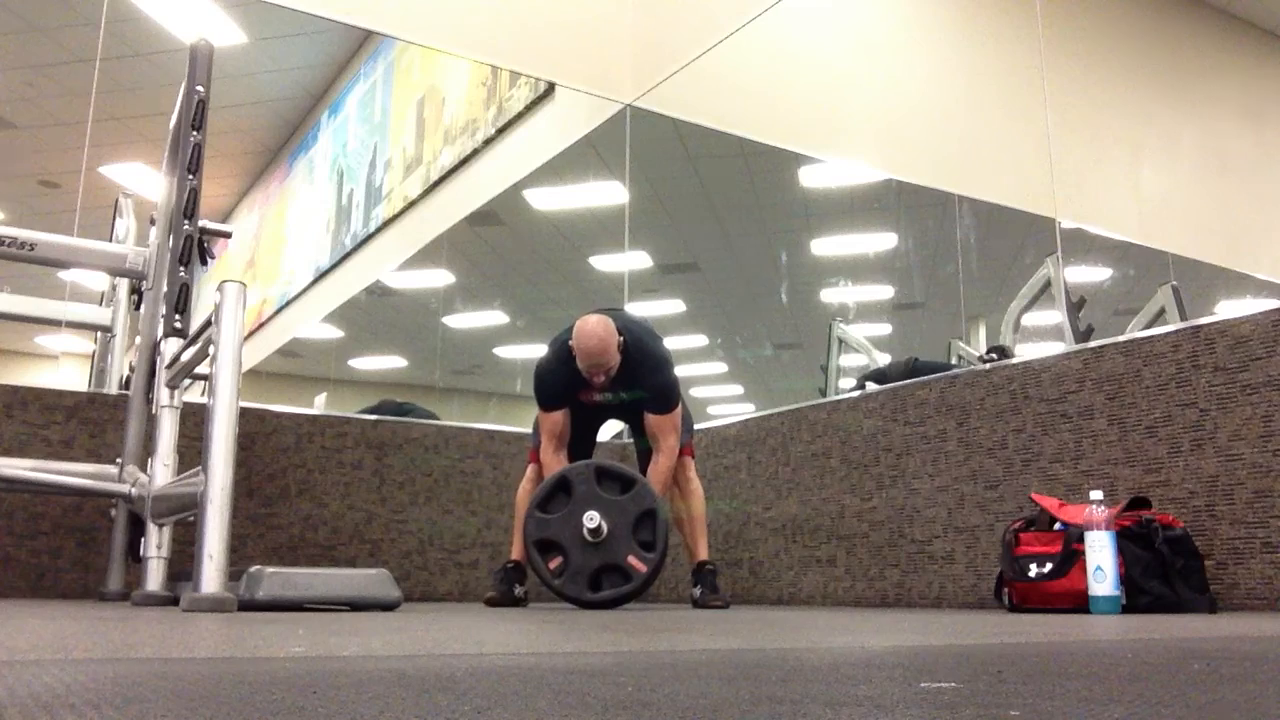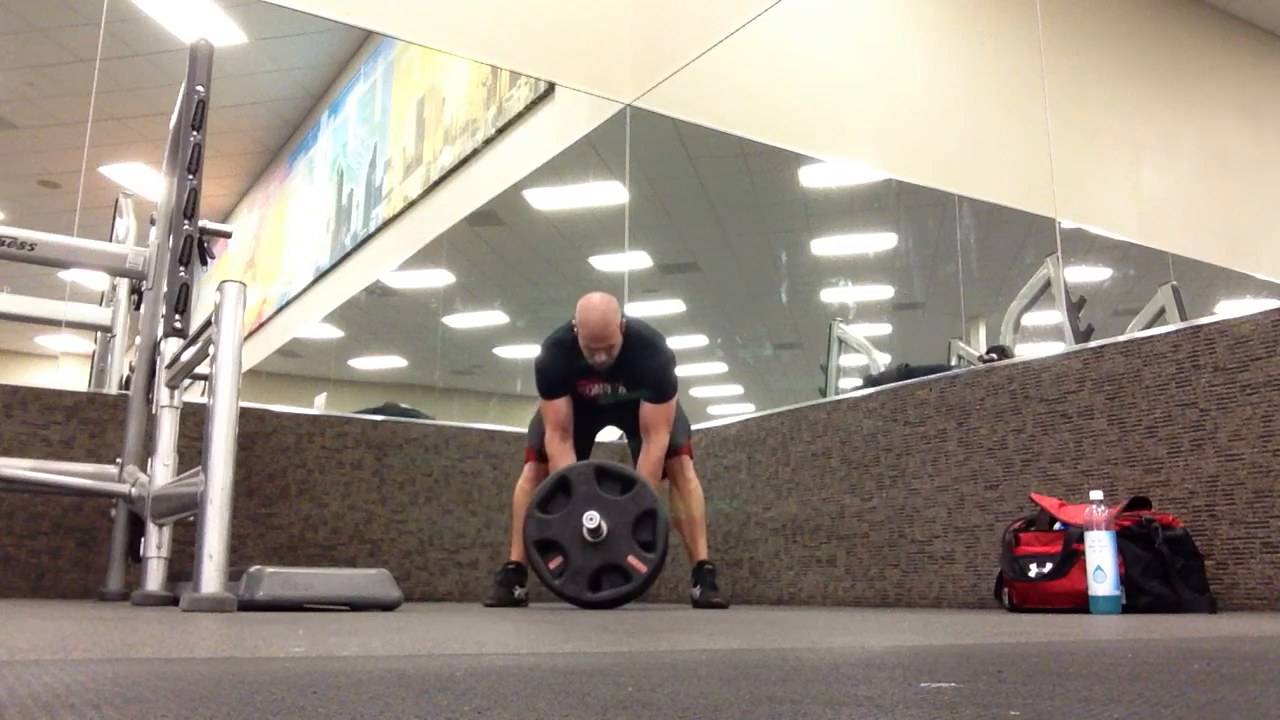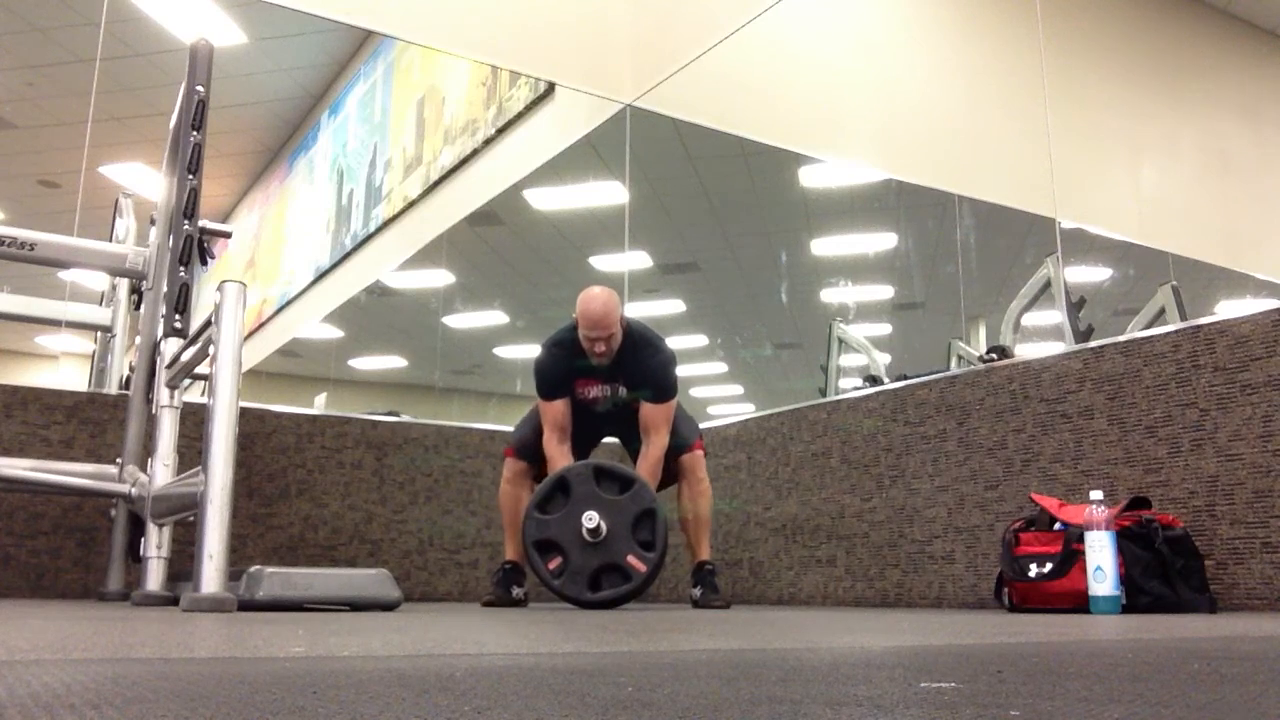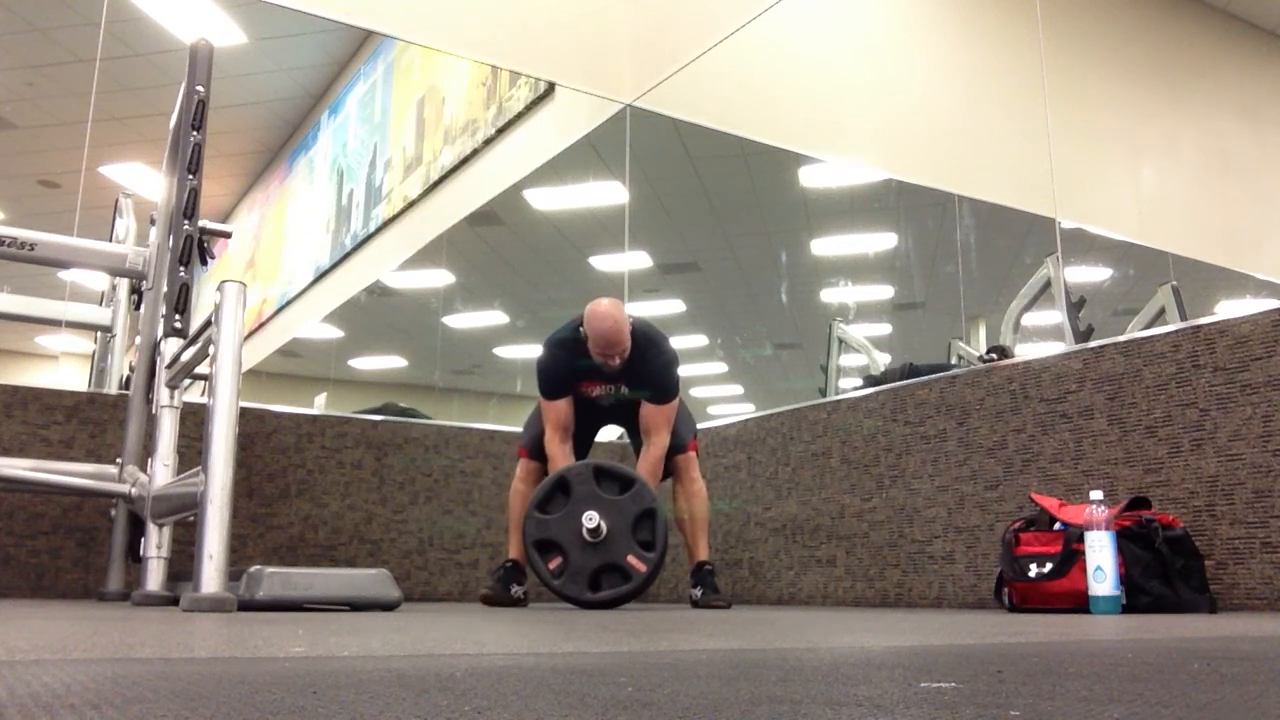
dt=0.5s
person 1, frame 1
left shoulder: (653, 361)
right shoulder: (551, 368)
left elbow: (666, 449)
right elbow: (554, 450)
left hip: (642, 393)
right hip: (577, 398)
left knee: (682, 464)
right knee: (537, 466)
left ankle: (704, 577)
right ankle: (513, 575)
person 1, frame 2
left shoulder: (653, 352)
right shoulder: (554, 353)
left elbow: (655, 439)
right elbow: (559, 438)
left hip: (642, 402)
right hip: (576, 401)
left knee: (679, 464)
right knee: (535, 467)
left ankle: (704, 576)
right ankle: (513, 575)
person 1, frame 3
left shoulder: (654, 353)
right shoulder: (554, 355)
left elbow: (654, 440)
right elbow: (557, 439)
left hip: (639, 410)
right hip: (576, 412)
left knee: (692, 461)
right knee: (516, 463)
left ankle: (704, 577)
right ankle: (511, 575)
person 1, frame 4
left shoulder: (657, 352)
right shoulder: (557, 353)
left elbow: (655, 440)
right elbow: (558, 437)
left hip: (644, 401)
right hip: (577, 402)
left knee: (685, 461)
right knee: (529, 464)
left ankle: (703, 576)
right ankle: (512, 575)
